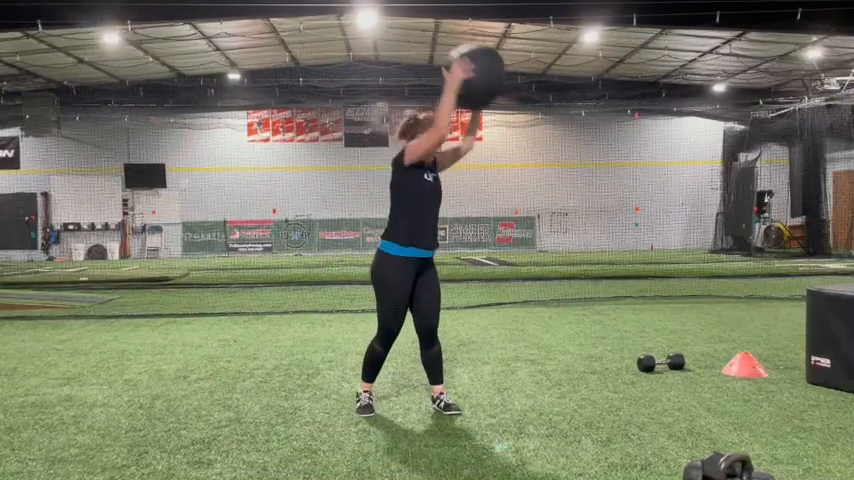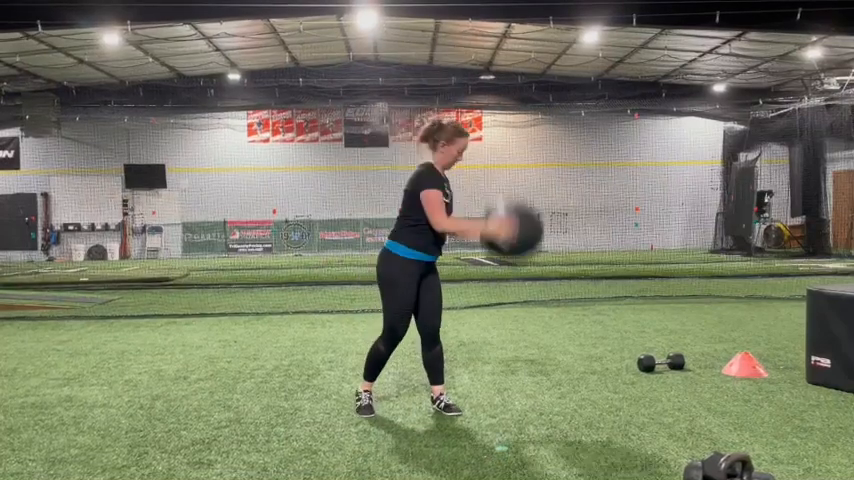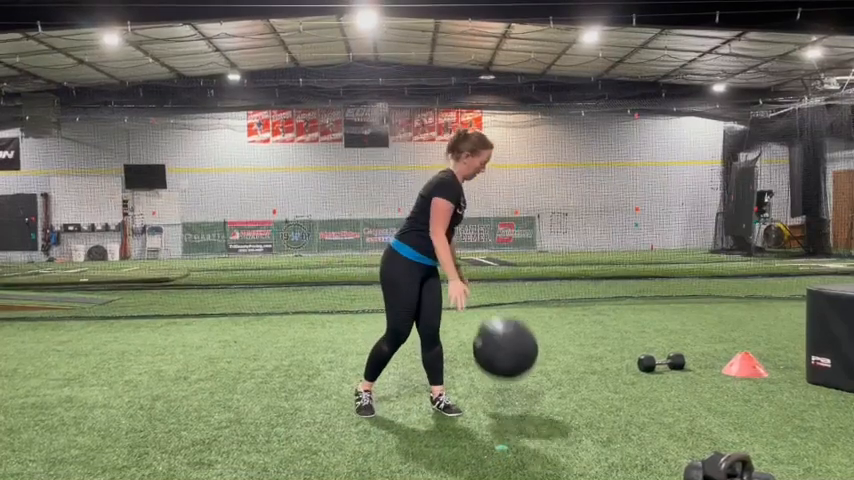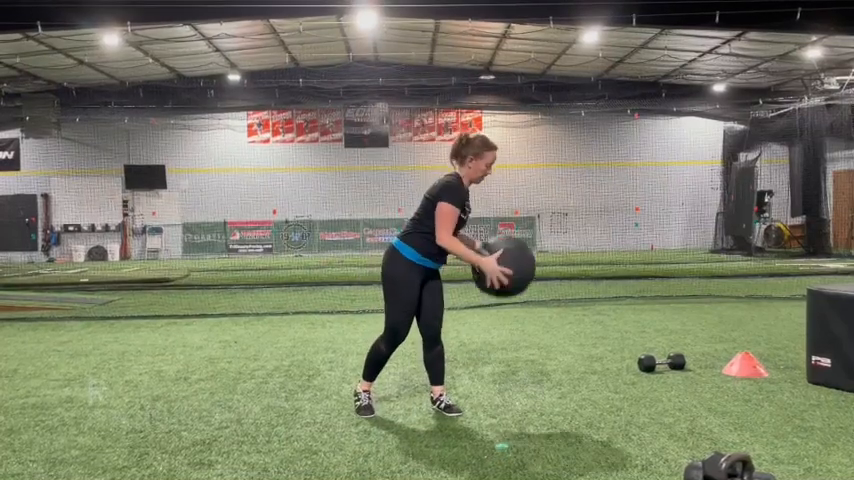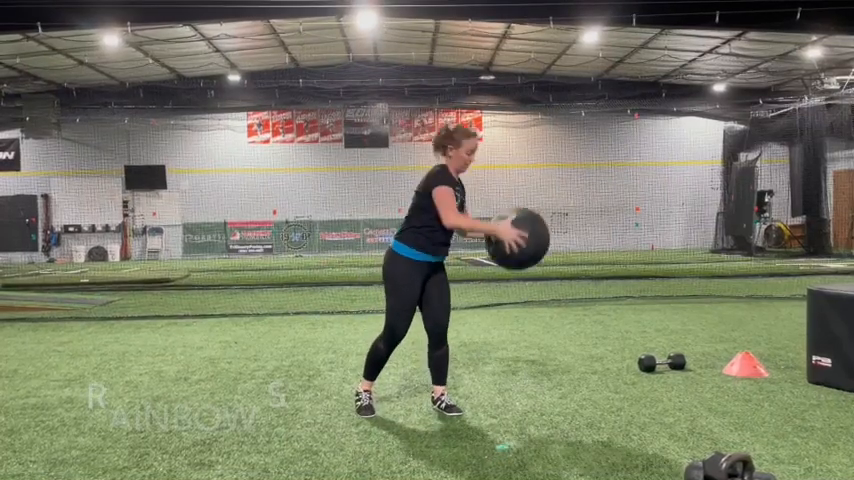
dt=0.2s
person 1, frame 1
left shoulder: (431, 165)
right shoulder: (406, 161)
left elbow: (468, 142)
right elbow: (439, 130)
left wrist: (476, 112)
right wrist: (453, 86)
left hip: (424, 263)
right hip: (394, 262)
left knee: (428, 331)
right knee: (388, 331)
left ankle: (438, 393)
right ankle: (365, 390)
person 1, frame 2
left shoulder: (440, 179)
right shoulder: (425, 175)
left elbow: (450, 223)
right elbow: (441, 223)
left wrist: (483, 229)
right wrist: (486, 227)
left hip: (425, 265)
right hip: (399, 263)
left knee: (431, 333)
right knee: (394, 331)
left ankle: (438, 395)
right ankle: (365, 390)
person 1, frame 3
left shoulder: (453, 185)
right shoulder: (446, 184)
left elbow: (445, 237)
right elbow: (437, 235)
left wrist: (456, 276)
right wrist: (454, 281)
left hip: (426, 268)
right hip: (402, 265)
left knee: (431, 333)
right knee: (397, 333)
left ankle: (437, 395)
right ankle: (364, 390)
person 1, frame 4
left shoulder: (460, 190)
right shoulder: (451, 187)
left elbow: (453, 236)
right elbow: (444, 238)
left wrist: (482, 257)
right wrist: (483, 263)
left hip: (428, 269)
right hip: (403, 265)
left knee: (432, 333)
right knee: (395, 332)
left ankle: (438, 395)
right ankle: (363, 390)
person 1, frame 5
left shoulder: (456, 184)
right shoulder: (437, 176)
left elbow: (458, 224)
right elbow: (450, 219)
left wrist: (495, 230)
right wrist: (497, 230)
left hip: (434, 266)
right hip: (404, 262)
left knee: (439, 331)
right knee: (395, 331)
left ankle: (439, 394)
right ankle: (364, 389)
